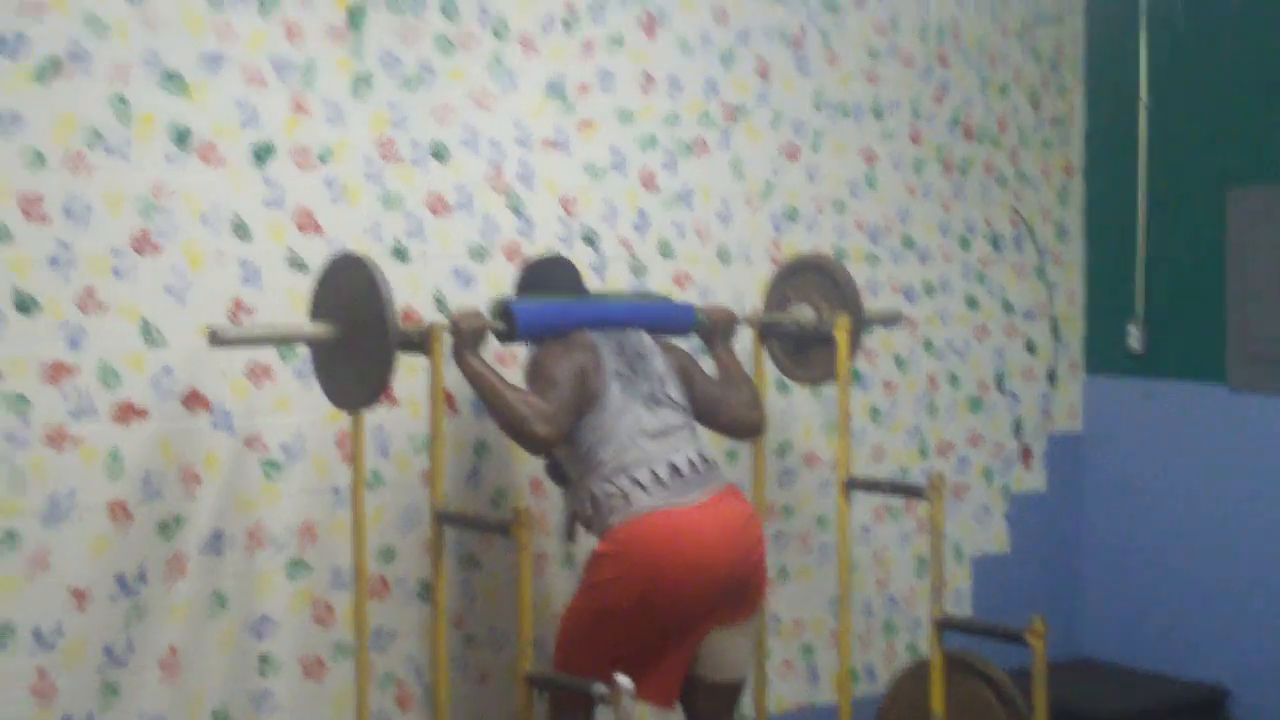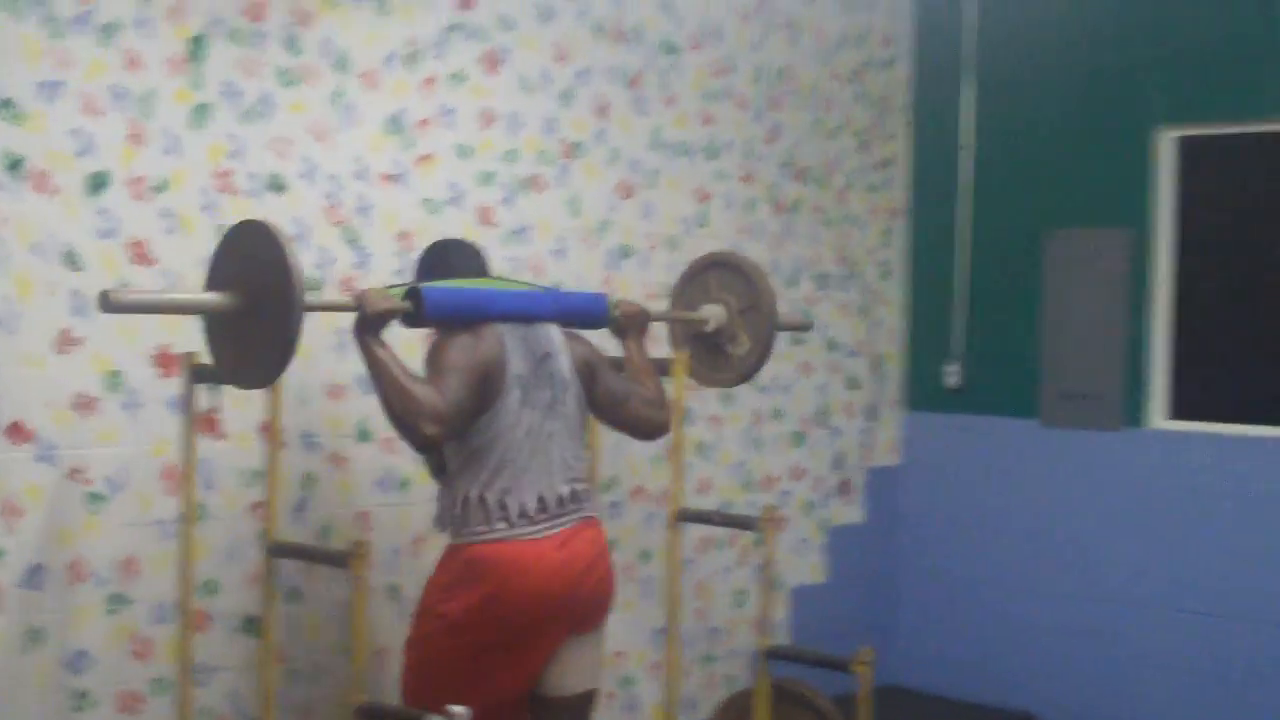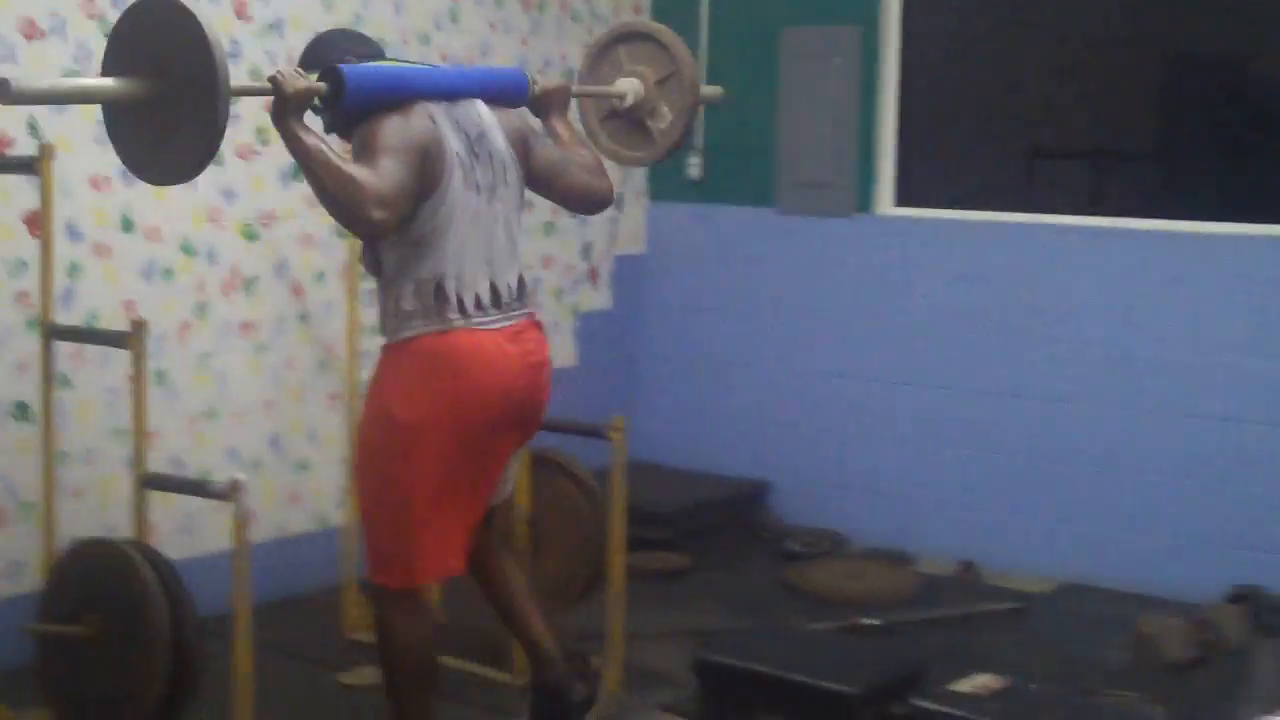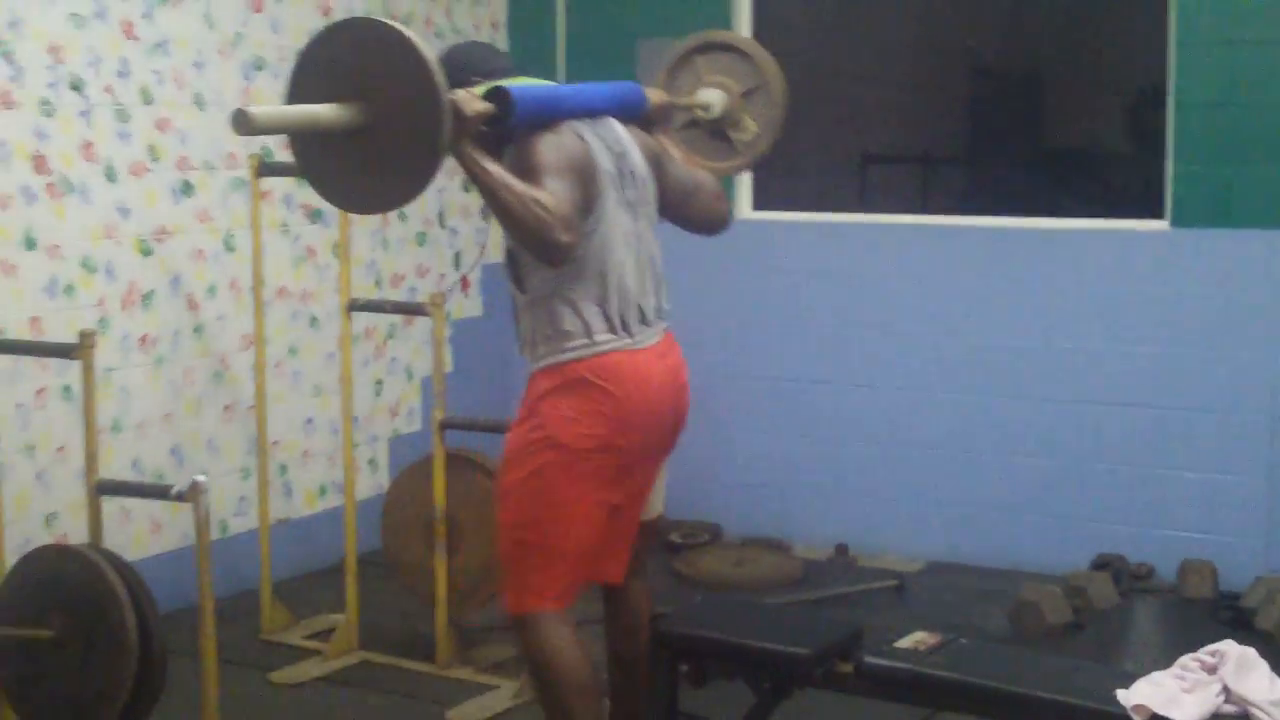
dt=1s
person 1, frame 1
left shoulder: (562, 356)
right shoulder: (659, 350)
left elbow: (542, 429)
right elbow: (748, 418)
left wrist: (468, 356)
right wrist: (721, 343)
left hip: (653, 546)
right hip: (736, 532)
person 1, frame 2
left shoulder: (464, 345)
right shoulder: (568, 345)
left elbow: (430, 423)
right elbow: (652, 419)
left wrist: (370, 338)
right wrist: (633, 338)
left hip: (500, 566)
right hip: (583, 555)
person 1, frame 3
left shoulder: (394, 129)
right shoulder: (500, 119)
left elbow: (374, 210)
right elbow: (595, 190)
left wrist: (292, 124)
right wrist: (555, 115)
left hip: (441, 364)
right hip: (520, 352)
left knee: (398, 576)
right knee: (477, 533)
person 1, frame 4
left shoulder: (543, 146)
right shoulder: (622, 135)
left elbow: (555, 235)
right elbow: (713, 210)
left wrist: (467, 151)
right wrist: (663, 131)
left hip: (589, 387)
right hip: (657, 370)
left knee: (536, 603)
right knee: (624, 574)
